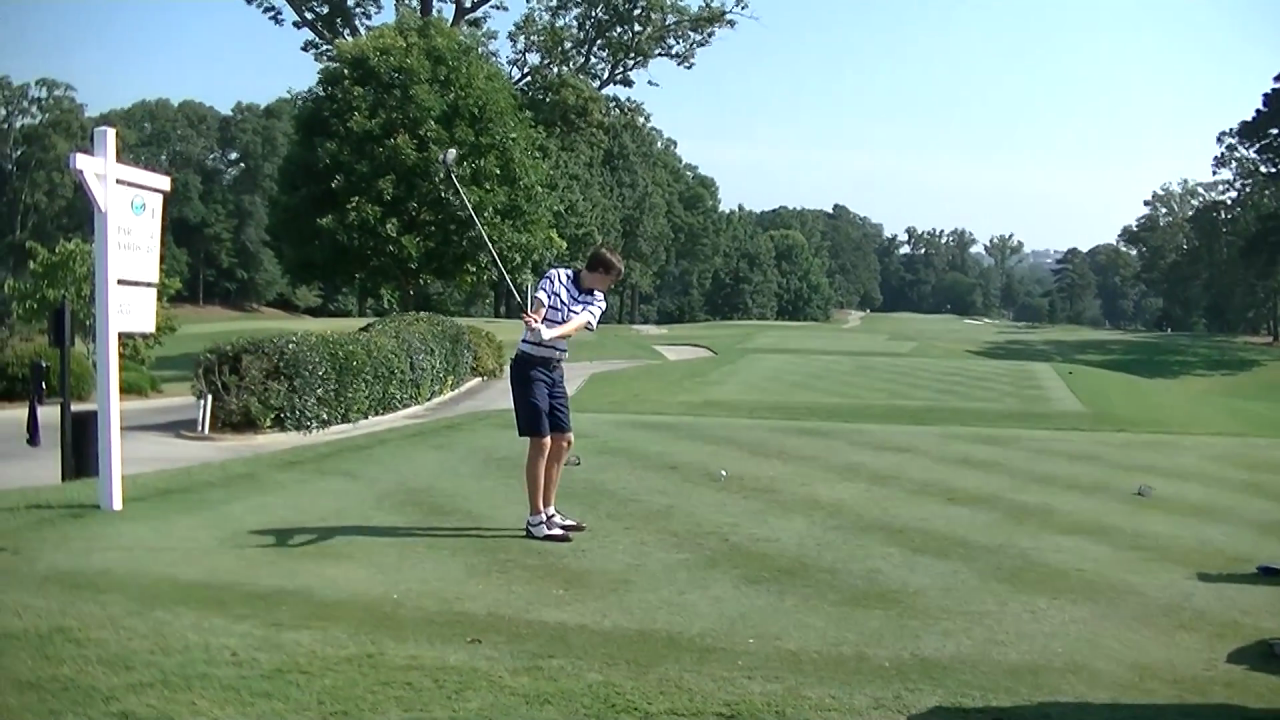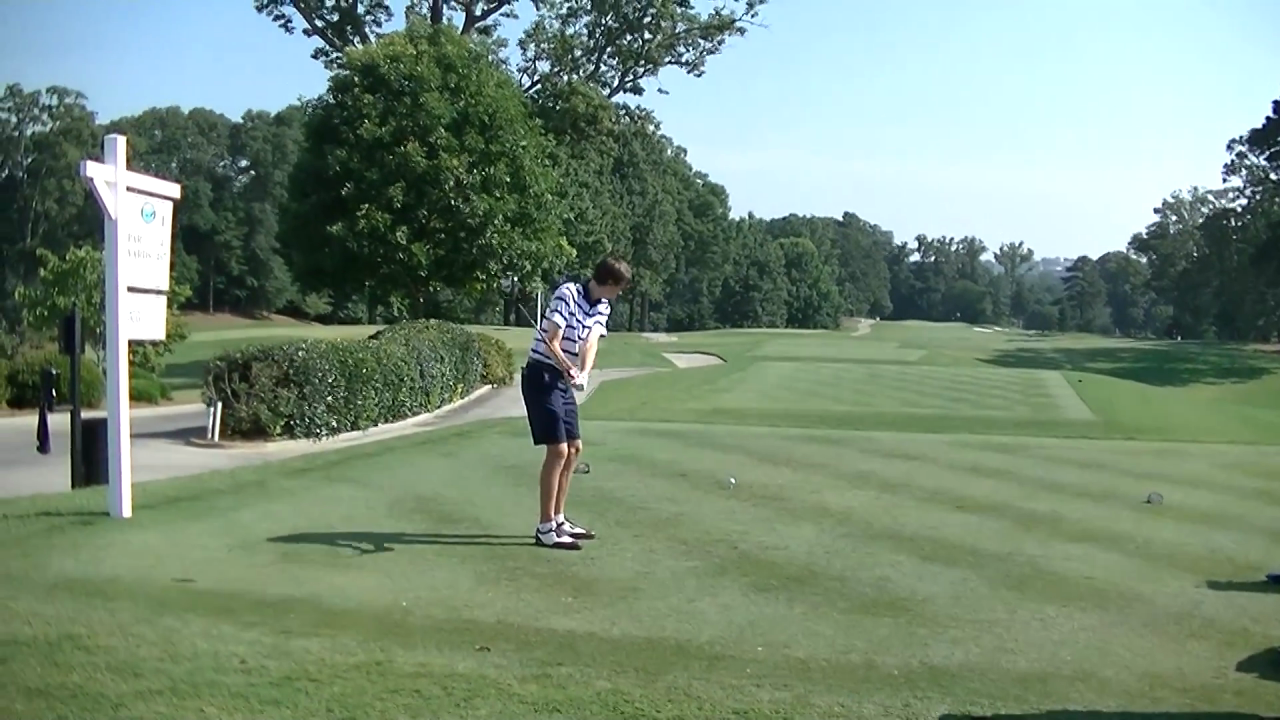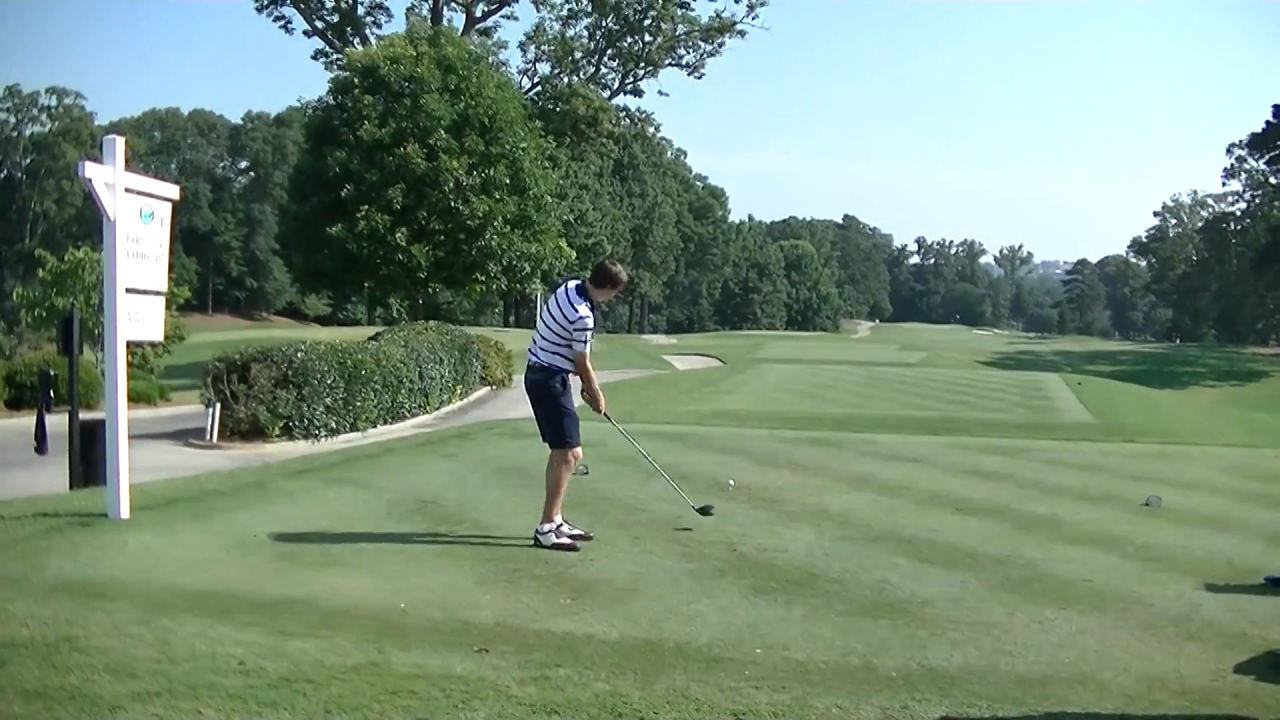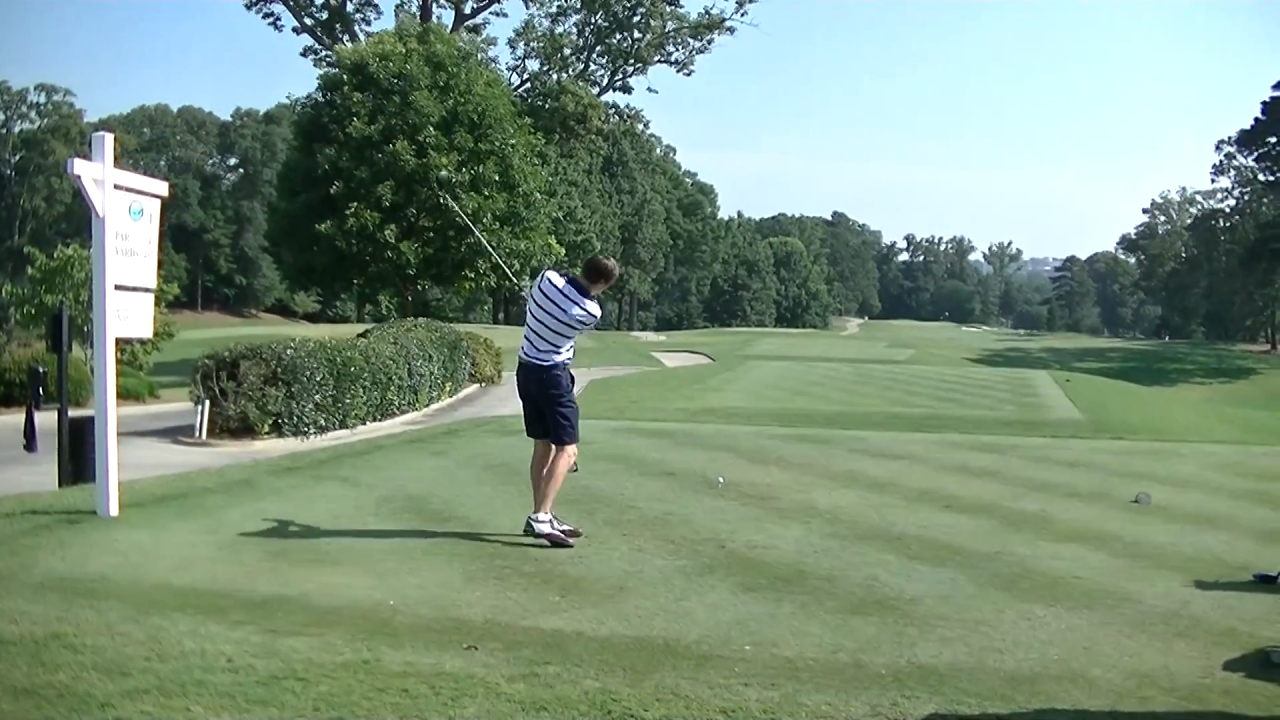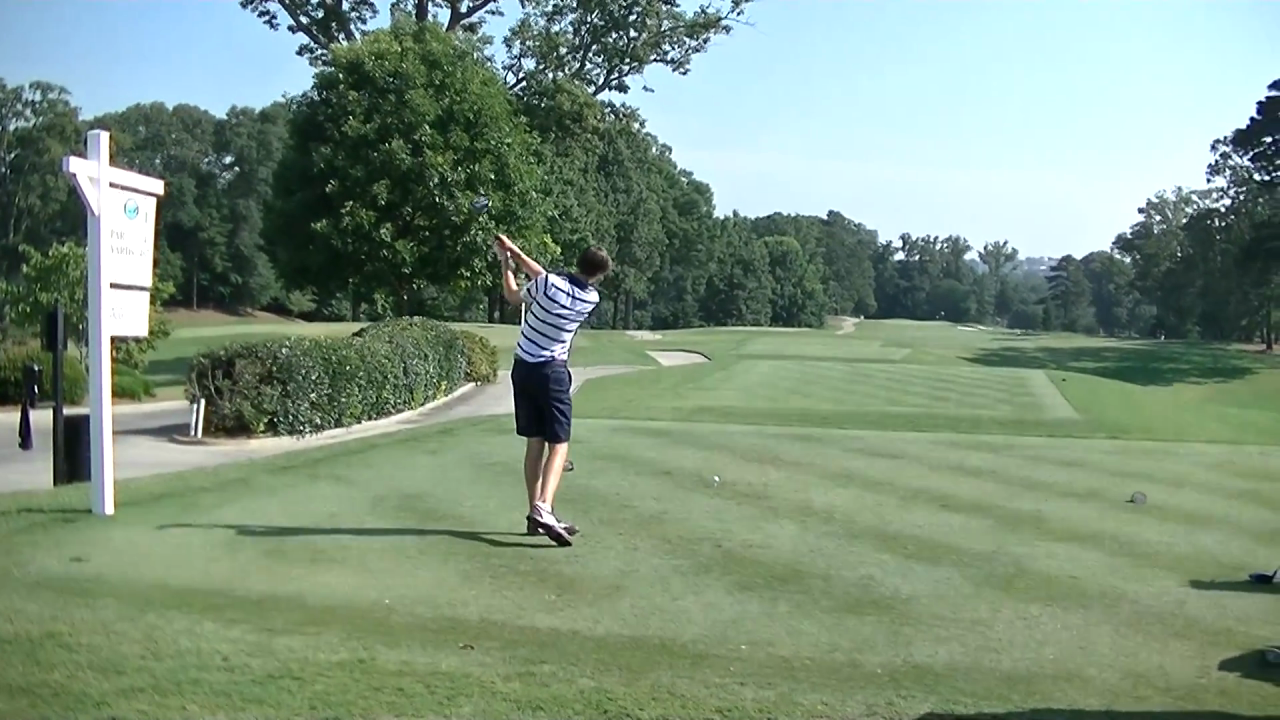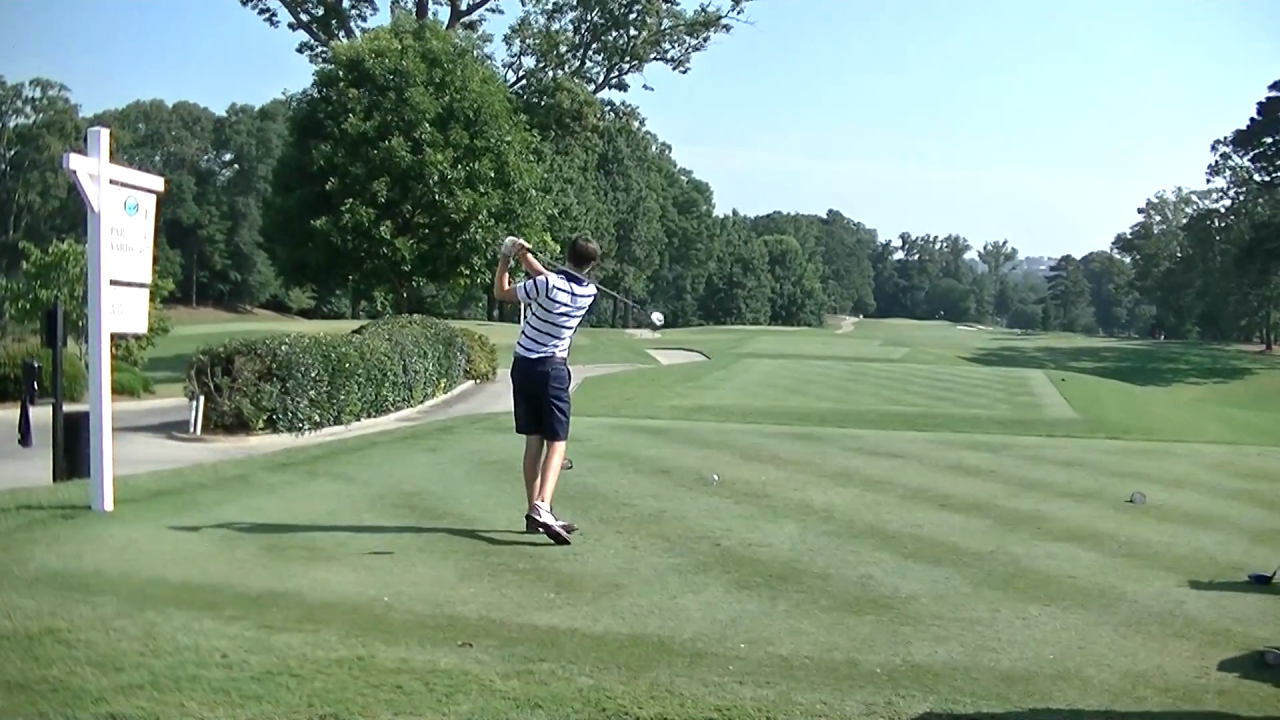
dt=0.2s
person 1, frame 1
left shoulder: (597, 301)
right shoulder: (556, 278)
left elbow: (574, 326)
right elbow: (534, 317)
left wrist: (548, 333)
right wrist: (535, 323)
left hip: (554, 369)
right hip: (529, 366)
left knee: (563, 441)
right knee: (541, 442)
left ankle: (548, 511)
right ankle: (536, 520)
person 1, frame 2
left shoulder: (602, 308)
right shoulder: (567, 295)
left elbow: (589, 346)
right elbow: (551, 344)
left wrist: (582, 373)
right wrist: (571, 372)
left hip: (559, 378)
right hip: (541, 376)
left knee: (573, 448)
right knee: (558, 449)
left ankle: (557, 519)
right ankle: (545, 528)
person 1, frame 3
left shoulder: (569, 285)
right shoulder: (583, 318)
right elbow: (580, 364)
left wrist: (589, 388)
right wrist: (595, 393)
left hip: (539, 375)
right hip: (549, 381)
left knee: (561, 449)
right knee: (571, 453)
left ankle: (554, 520)
right ankle: (545, 529)
person 1, frame 4
left shoulder: (549, 279)
right shoulder: (592, 312)
left hip: (526, 370)
right hip: (553, 376)
left knee: (543, 445)
right knee: (567, 448)
left ankle: (542, 516)
right ankle: (539, 518)
person 1, frame 5
left shoulder: (547, 285)
right shoulder: (590, 299)
left elbow: (512, 296)
left wrist: (506, 261)
right wrist: (516, 253)
left hip: (523, 368)
right hip: (552, 372)
left knee: (535, 443)
right knee: (558, 445)
left ankle: (537, 512)
right ankle: (543, 508)
person 1, frame 6
left shoulder: (546, 285)
right shoulder: (590, 292)
left elbow: (501, 292)
left wrist: (507, 257)
right wrist: (525, 257)
left hip: (522, 366)
right hip: (552, 369)
left knee: (533, 441)
right knee: (556, 443)
left ankle: (535, 511)
right ankle: (541, 507)
